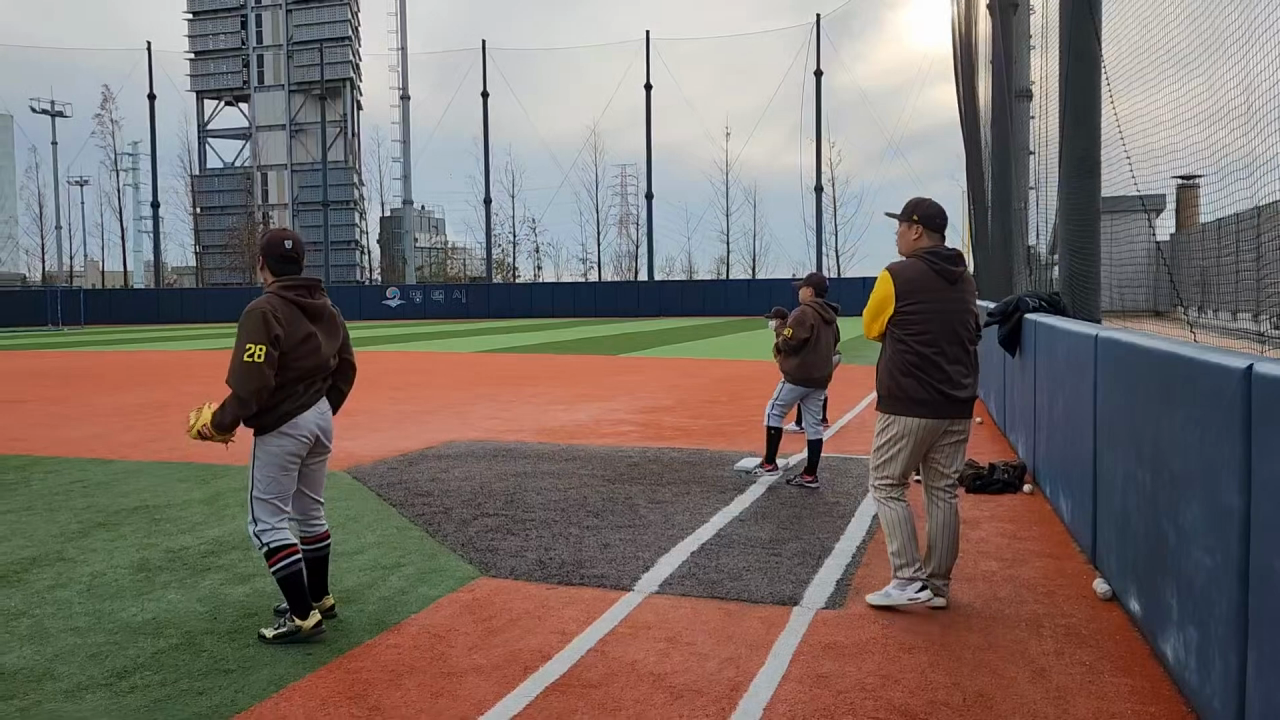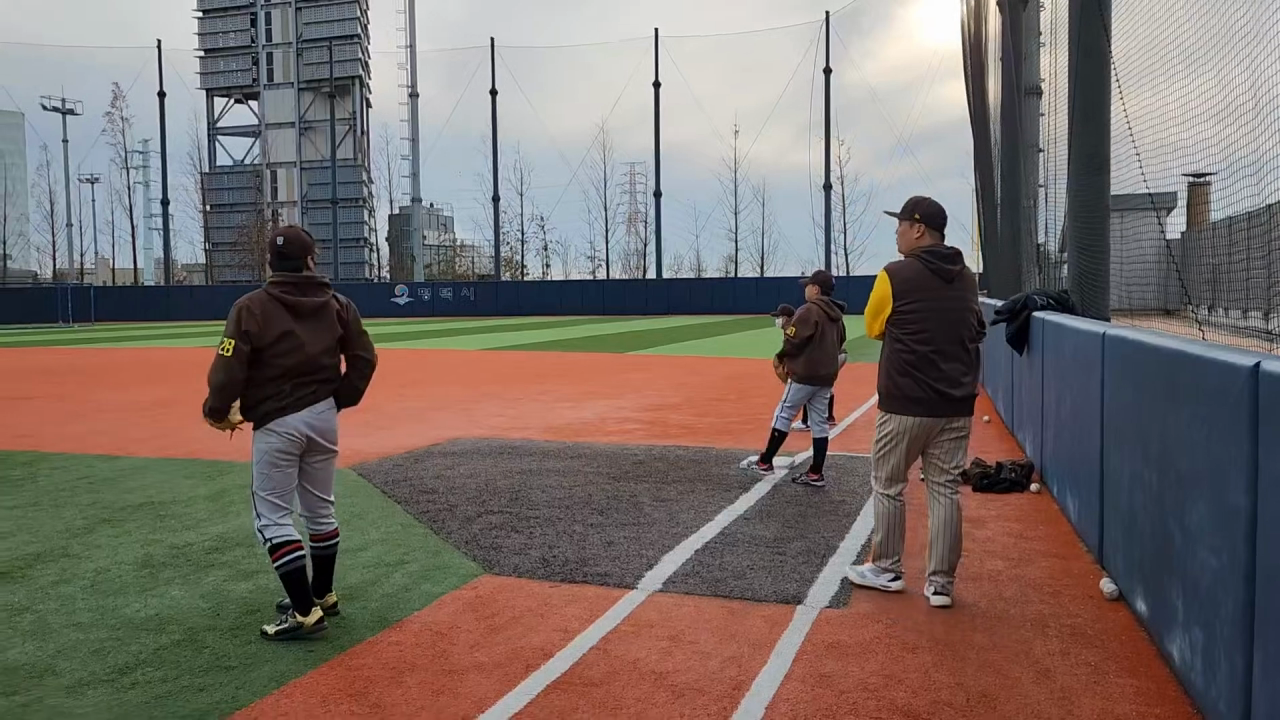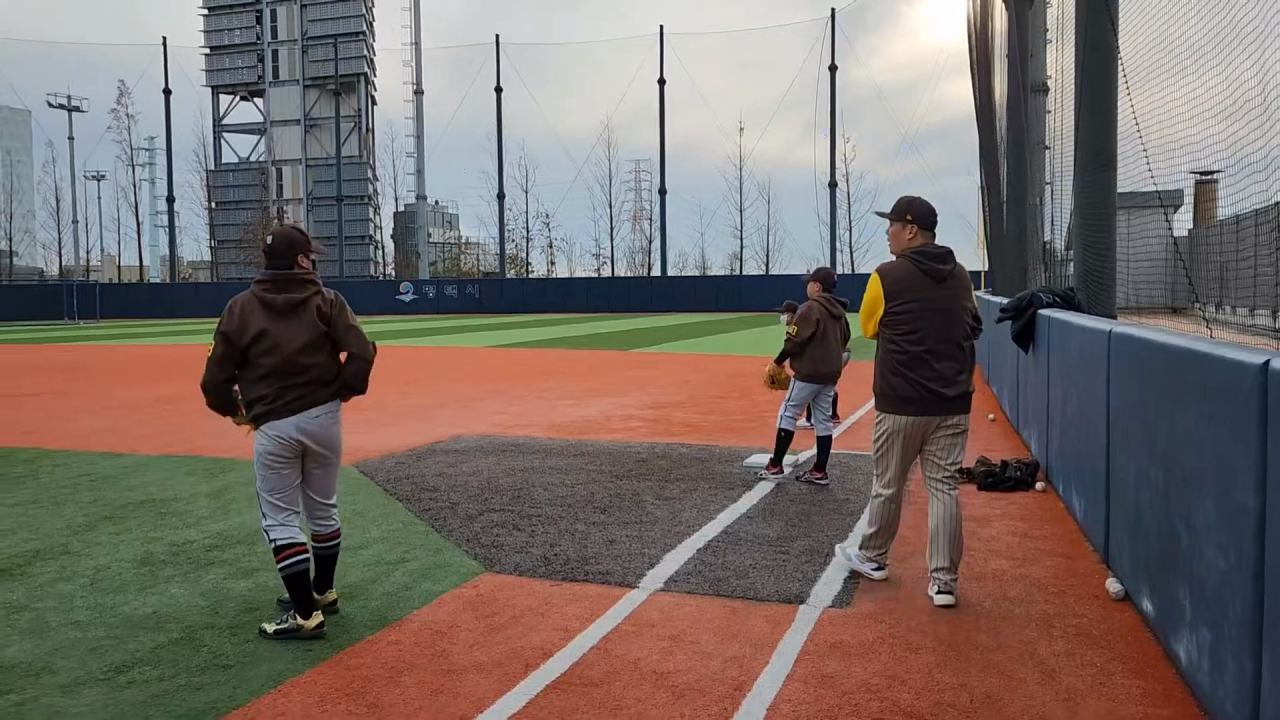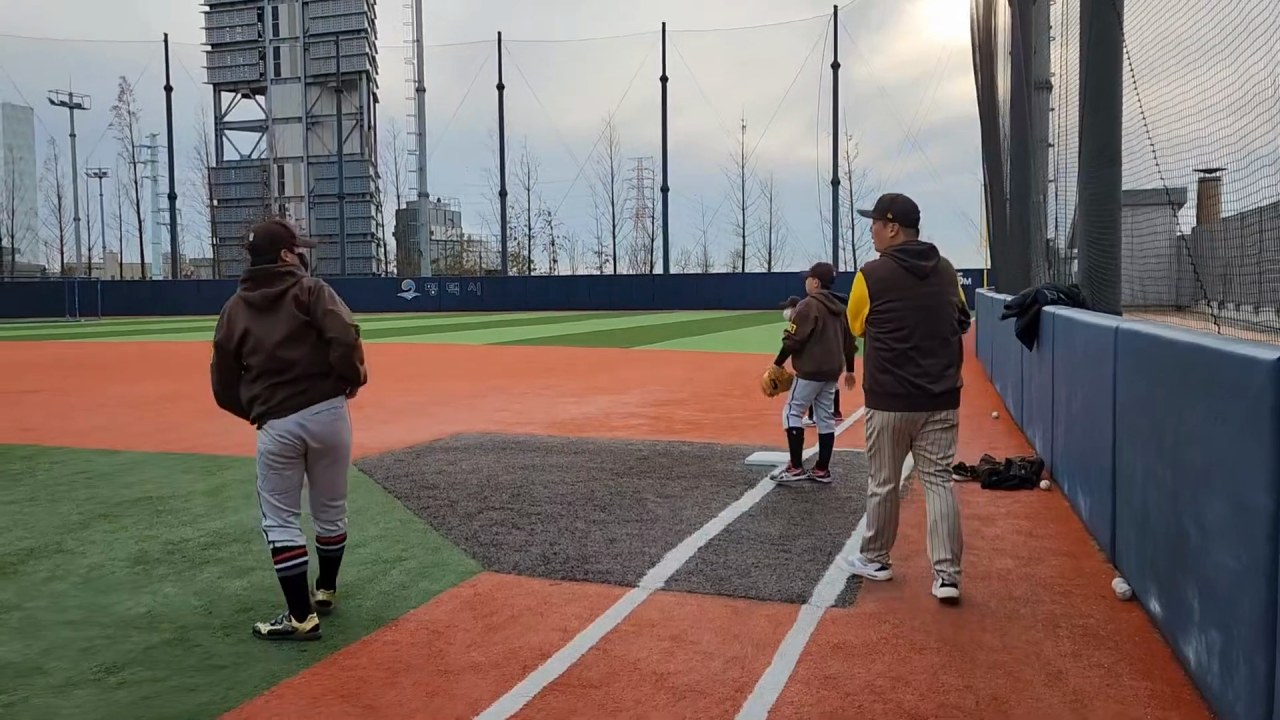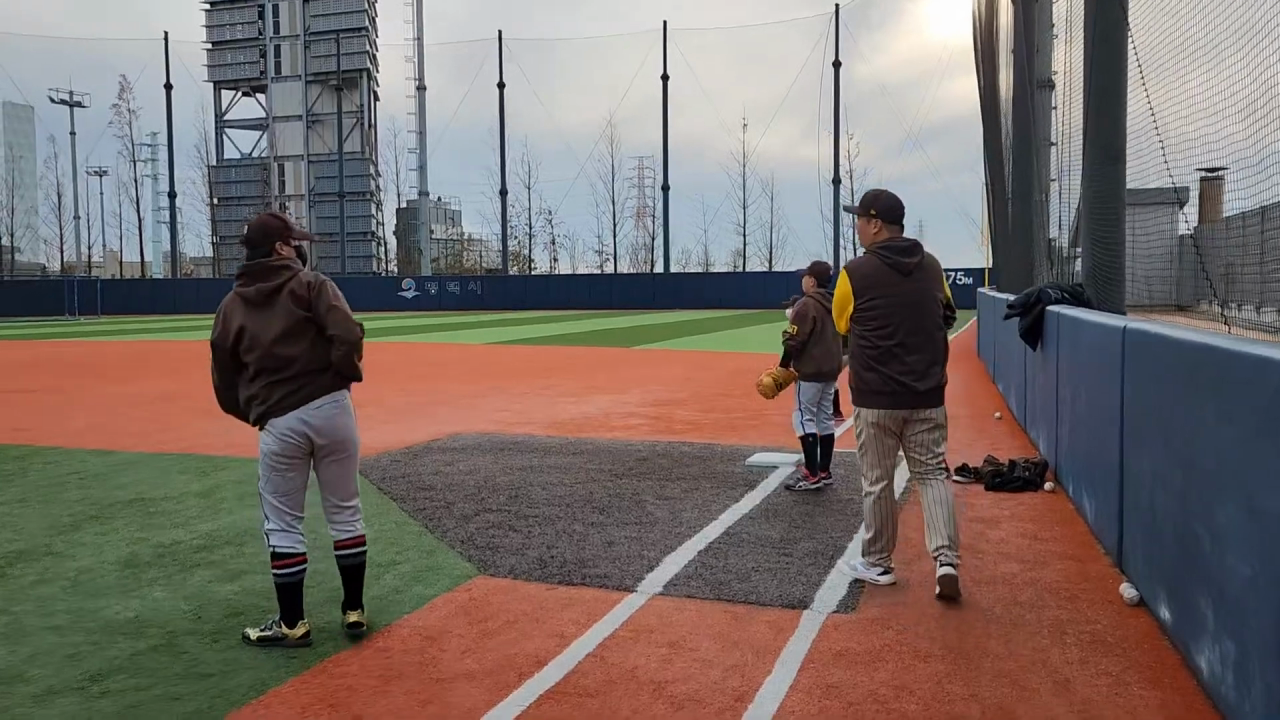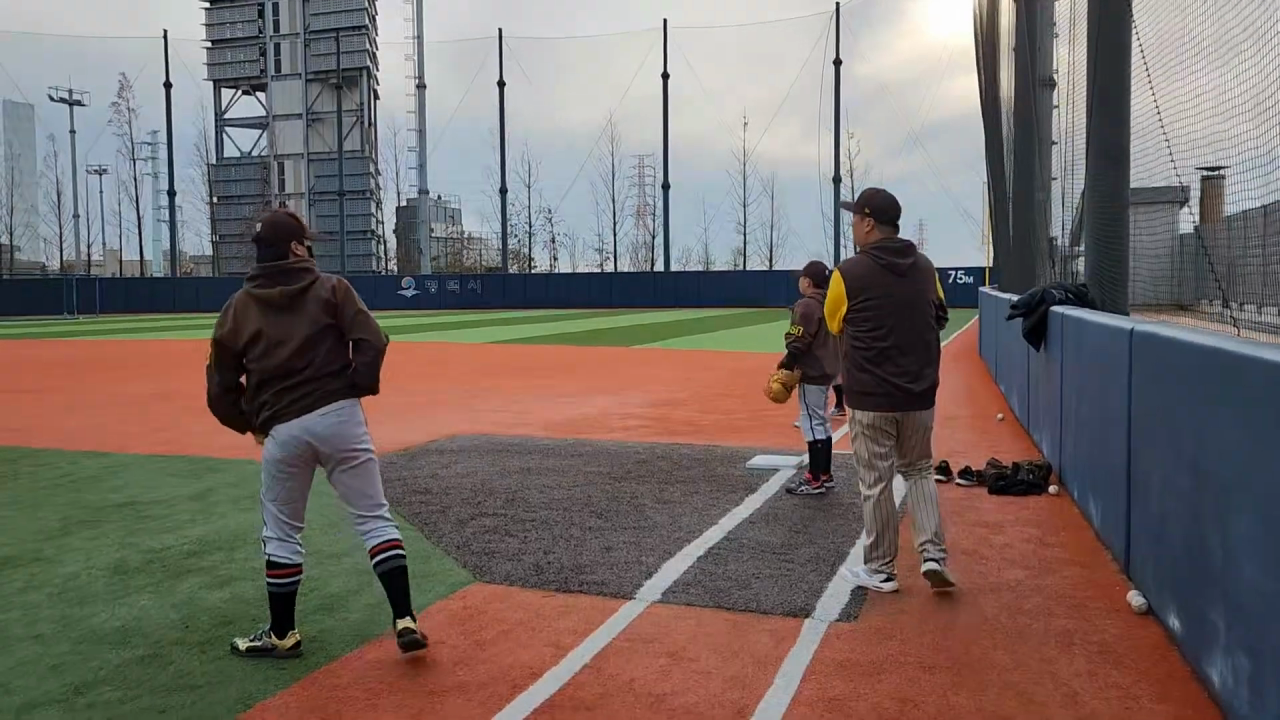
dt=0.2s
person 1, frame 1
left shoulder: (262, 311)
right shoulder: (326, 308)
left elbow: (253, 384)
right elbow: (346, 368)
left wrist: (220, 422)
left hip: (281, 427)
right hip: (320, 419)
left knee: (268, 522)
right knee: (310, 512)
left ankle: (303, 615)
right ankle: (319, 598)
person 1, frame 2
left shoulder: (252, 306)
right shoulder: (336, 303)
left elbow: (229, 373)
right elbow: (363, 360)
left wrist: (214, 410)
left hip: (277, 425)
right hip: (323, 418)
left knee: (273, 518)
right knee: (320, 509)
left ankle: (305, 610)
right ankle: (322, 595)
person 1, frame 3
left shoulder: (240, 308)
right shoulder: (326, 300)
left elbow: (216, 377)
right elbow: (361, 353)
left wrist: (233, 409)
right wrist: (344, 390)
left hip: (275, 426)
right hip: (324, 418)
left knee: (280, 519)
right knee: (323, 510)
left ankle: (306, 614)
right ankle: (323, 592)
person 1, frame 4
left shoulder: (234, 310)
right shoulder: (312, 291)
left elbow: (224, 387)
right elbow: (345, 338)
right wrist: (351, 380)
left hip: (276, 426)
right hip: (328, 414)
left knee: (280, 521)
right knee: (331, 511)
left ankle: (301, 617)
right ankle: (324, 592)
person 1, frame 5
left shoulder: (229, 307)
right shoulder: (311, 284)
left elbow: (225, 387)
right elbow: (347, 335)
right wrist: (345, 376)
left hip: (278, 425)
right hip: (331, 410)
left knee: (283, 525)
right knee: (345, 513)
left ankle: (292, 624)
right ankle: (353, 610)
person 1, frame 6
left shoulder: (237, 308)
right shoulder: (332, 289)
left elbow: (220, 391)
right elbow: (371, 343)
left wrist: (252, 423)
right wrist: (359, 388)
left hip: (283, 431)
right hip: (341, 418)
left knee: (281, 534)
right knee: (374, 518)
left ankle: (281, 634)
right ankle: (404, 620)
person 2, frame 1
left shoulder: (896, 276)
right shoulder: (965, 280)
left elbow: (872, 328)
left hip: (907, 406)
right hip: (956, 406)
left knee: (888, 485)
right knee: (943, 492)
left ankle: (909, 579)
right ankle: (937, 583)
person 2, frame 2
left shoulder: (894, 275)
right shoulder: (967, 278)
left elbow: (873, 328)
right elbow: (978, 332)
left hip: (905, 404)
right hip: (956, 405)
left knee: (888, 485)
right knee: (946, 491)
left ankle: (886, 570)
right ankle: (941, 583)
person 2, frame 3
left shoulder: (887, 276)
right shoulder: (961, 276)
left elbow: (869, 328)
right elbow: (974, 327)
left hip: (901, 403)
right hip: (952, 403)
left knee: (888, 486)
right knee: (944, 488)
left ankle: (873, 559)
right ankle: (943, 581)
person 2, frame 4
left shoulder: (872, 275)
right shoulder: (946, 271)
left elbow: (857, 326)
right elbow: (962, 322)
left hip: (889, 399)
right hip: (941, 399)
left knee: (883, 483)
right knee: (939, 482)
left ankle: (875, 560)
right ankle: (946, 574)
person 2, frame 5
left shoulder: (856, 272)
right shoulder: (932, 266)
left elbow: (843, 324)
right elbow: (948, 317)
left hip: (877, 397)
right hip: (927, 396)
left knee: (877, 482)
right knee: (933, 476)
left ankle: (878, 564)
right ankle: (946, 560)
person 2, frame 6
left shoulder: (849, 273)
right shoulder: (925, 267)
left elbow: (834, 324)
right elbow: (940, 318)
left hip: (871, 397)
right hip: (919, 395)
left knee: (875, 484)
right knee: (918, 473)
left ankle: (880, 570)
right ankle: (933, 553)
person 3, frame 1
left shoulder: (803, 313)
right shoulder: (831, 317)
left elbow: (788, 343)
left wrist: (780, 330)
left hip: (798, 376)
right hip: (820, 379)
left knee: (774, 412)
right knee: (814, 425)
left ankle: (769, 463)
right ankle: (810, 475)
person 3, frame 2
left shoulder: (808, 311)
right shoulder: (837, 315)
left elbow: (792, 343)
left wrist: (780, 357)
left hip: (804, 375)
right hip: (826, 377)
left knee: (784, 415)
right knee: (820, 423)
left ankle: (765, 462)
right ankle: (816, 473)
person 3, frame 3
left shoulder: (810, 308)
right shoulder: (840, 312)
left elbow: (794, 342)
right elbow: (843, 343)
left wrist: (778, 362)
left hip: (808, 374)
right hip: (830, 375)
left knee: (788, 414)
right knee: (824, 421)
left ankle: (775, 466)
right ankle: (819, 472)
person 3, frame 4
left shoulder: (808, 305)
right shoulder: (839, 308)
left elbow: (793, 340)
right elbow: (849, 341)
left wrist: (778, 364)
right wrist: (849, 370)
left hip: (810, 371)
right hip: (832, 372)
left knee: (793, 413)
right knee: (825, 418)
left ankle: (795, 467)
right ankle: (822, 469)
person 3, frame 5
left shoulder: (805, 305)
left elbow: (794, 341)
left wrist: (782, 367)
right wrist: (841, 358)
left hip: (810, 371)
right hip: (831, 371)
left knee: (804, 418)
right knee: (825, 419)
left ankle: (811, 474)
right ankle: (823, 471)
person 3, frame 6
left shoulder: (806, 306)
left elbow: (797, 344)
left wrist: (787, 370)
left hip: (812, 373)
right hip: (827, 371)
left knee: (811, 423)
right knee: (821, 422)
left ankle: (814, 480)
right ankle: (825, 474)
